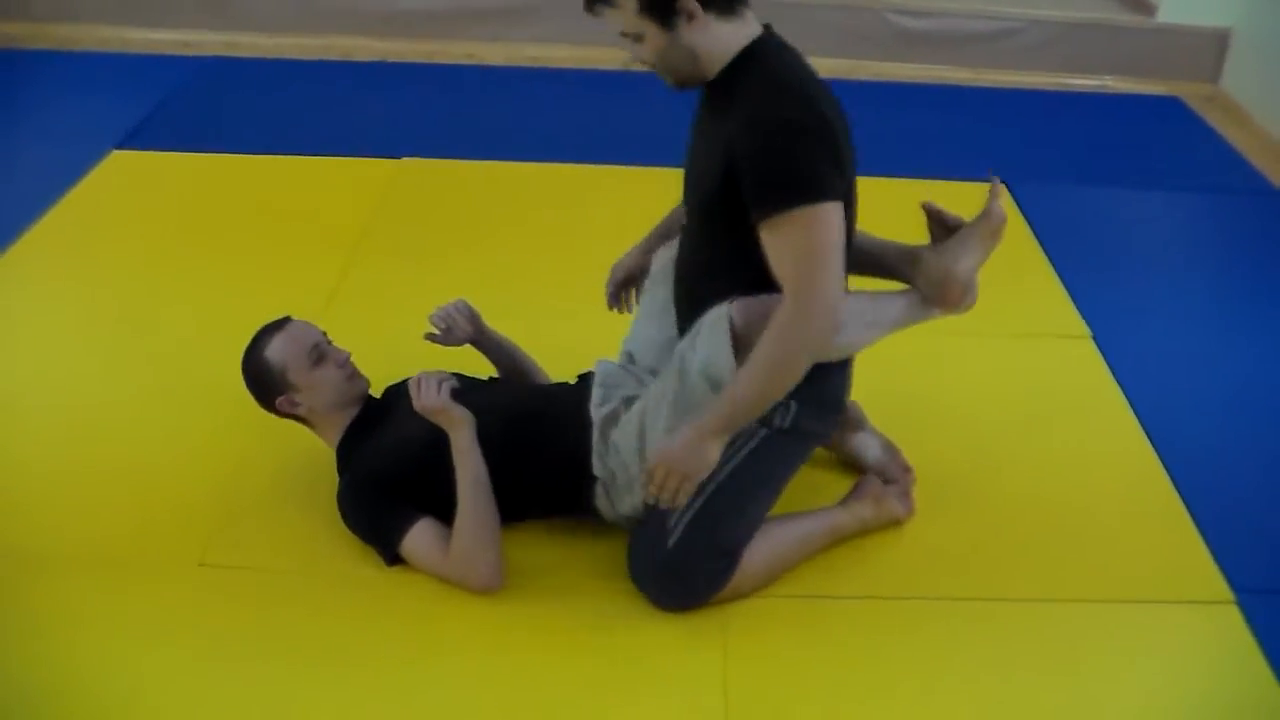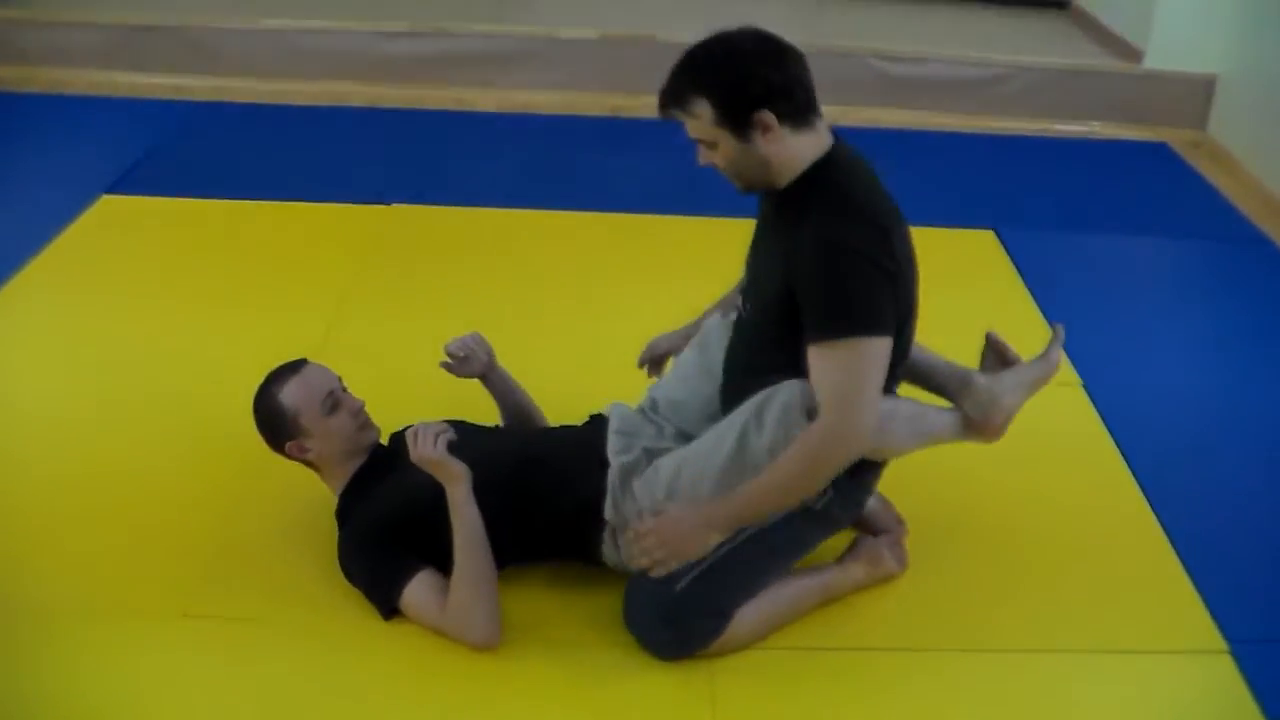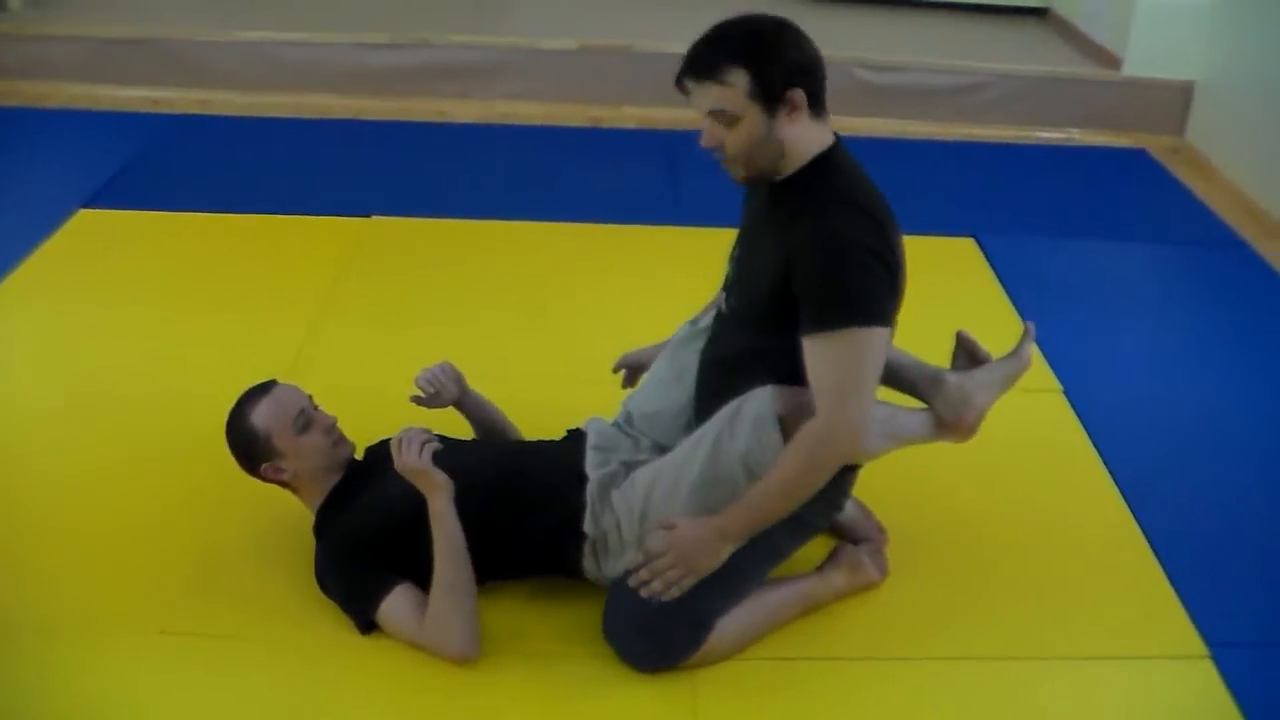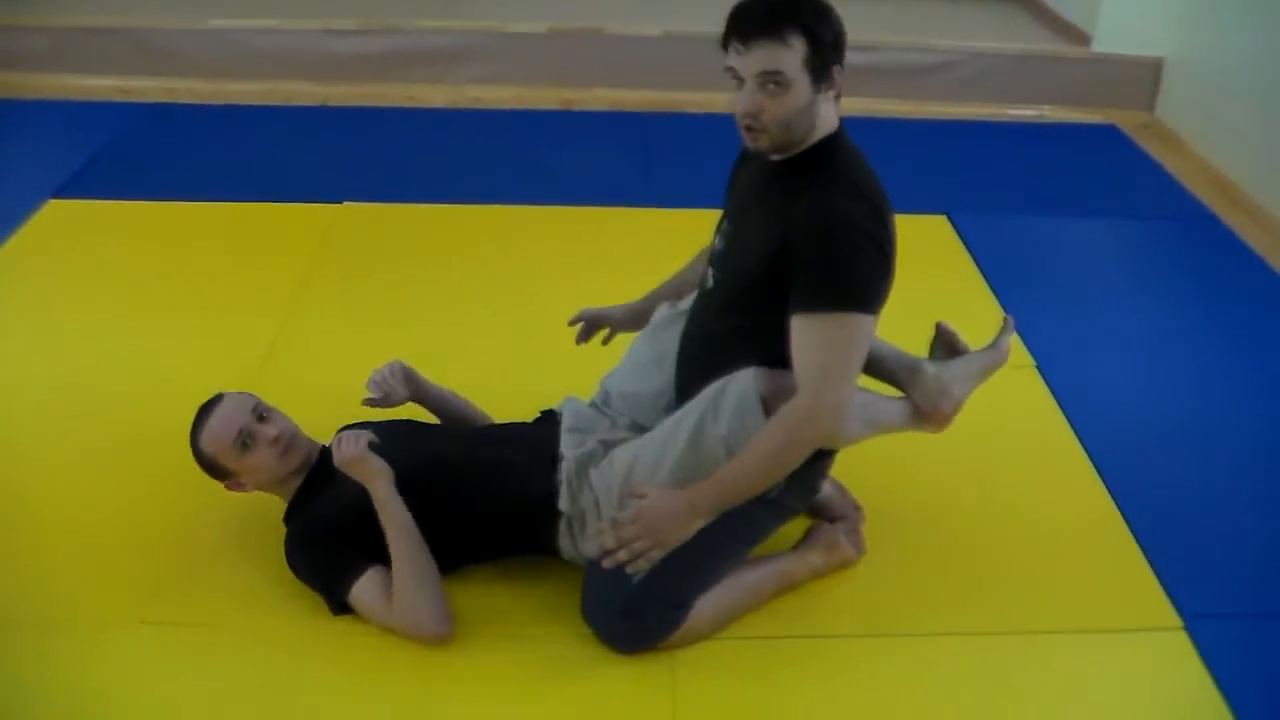
dt=0.4s
person 1, frame 1
left shoulder: (405, 399)
right shoulder: (368, 489)
right elbow: (482, 573)
left wrist: (478, 332)
right wrist: (461, 433)
right hip: (625, 468)
right knee: (747, 320)
right ankle: (920, 331)
person 1, frame 2
left shoulder: (406, 449)
right shoulder: (368, 538)
right elbow: (479, 629)
left wrist: (489, 371)
right wrist: (455, 488)
left hip: (622, 445)
right hip: (631, 520)
right ankle: (970, 417)
person 1, frame 3
left shoulder: (381, 458)
right shoulder: (345, 553)
right elbow: (457, 642)
left wrist: (464, 395)
right wrist: (439, 496)
left hip: (597, 459)
right hip: (609, 533)
right knee: (774, 408)
person 1, frame 4
left shoulder: (358, 434)
right shoulder: (317, 538)
right elbow: (428, 621)
left wrist: (416, 386)
right wrist: (380, 487)
left hip: (569, 436)
right hip: (581, 513)
left knee: (692, 315)
right knee: (759, 390)
right ankle: (920, 404)
person 2, frame 1
left shoulder: (779, 114)
right shoulder: (742, 76)
left elbow: (815, 309)
left wrist: (706, 433)
left hip: (780, 381)
right hip: (724, 354)
left knee: (668, 574)
right ankle: (834, 433)
person 2, frame 2
left shoulder: (842, 239)
right shoulder: (797, 175)
left elbow: (848, 429)
left wrist: (716, 521)
right wrist: (693, 333)
left hip: (809, 462)
right hip: (756, 420)
left knee: (662, 618)
left ankle: (857, 566)
person 2, frame 3
left shoulder: (840, 232)
right shoulder: (774, 175)
left elbow: (843, 426)
left wrist: (722, 534)
left hip: (780, 465)
right hip: (730, 428)
left knee: (642, 631)
person 2, frame 4
left shoulder: (836, 216)
right shoulder: (764, 154)
left elbow: (822, 407)
left wrist: (694, 507)
right wrist: (638, 310)
left hip: (758, 444)
right hip: (705, 408)
left knee: (621, 612)
left ankle: (811, 554)
